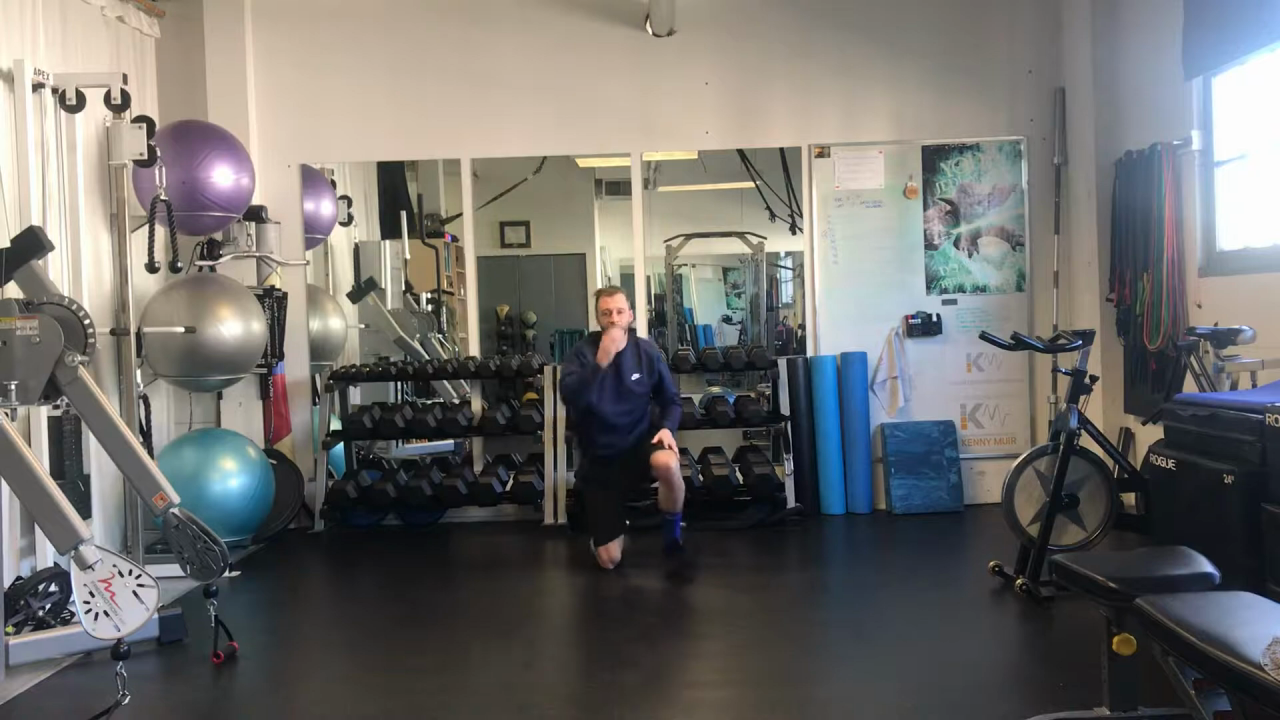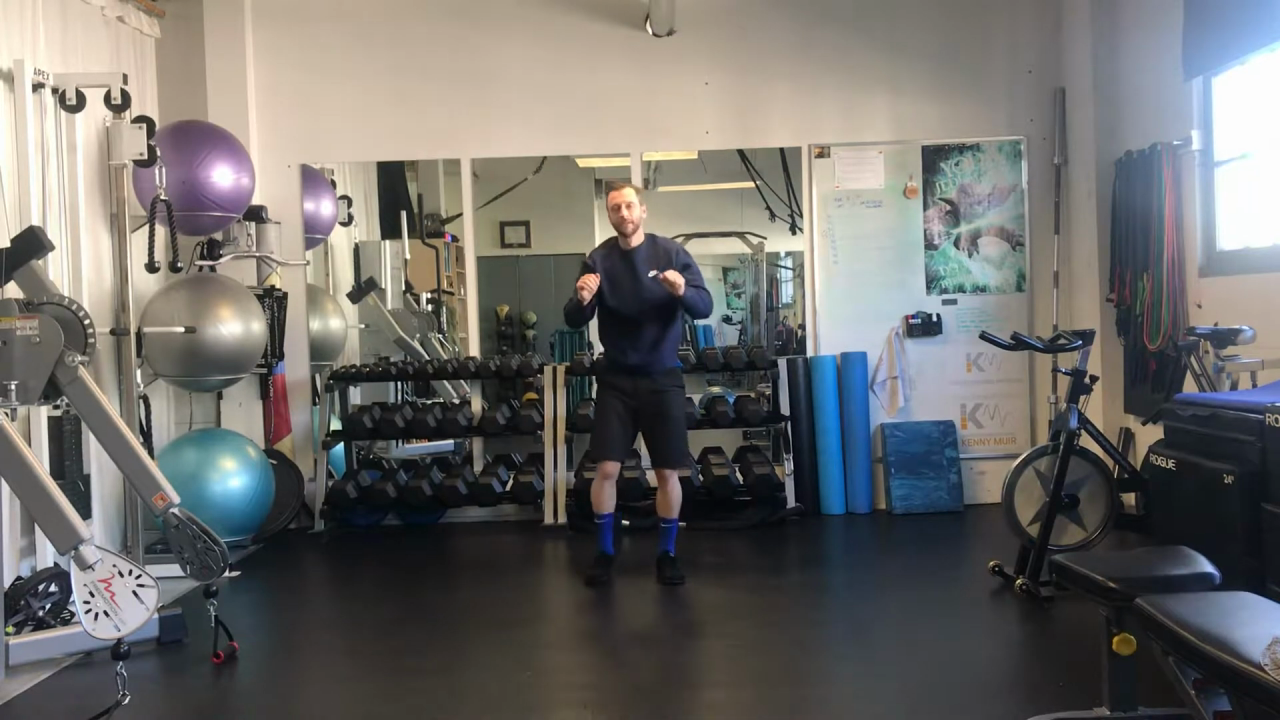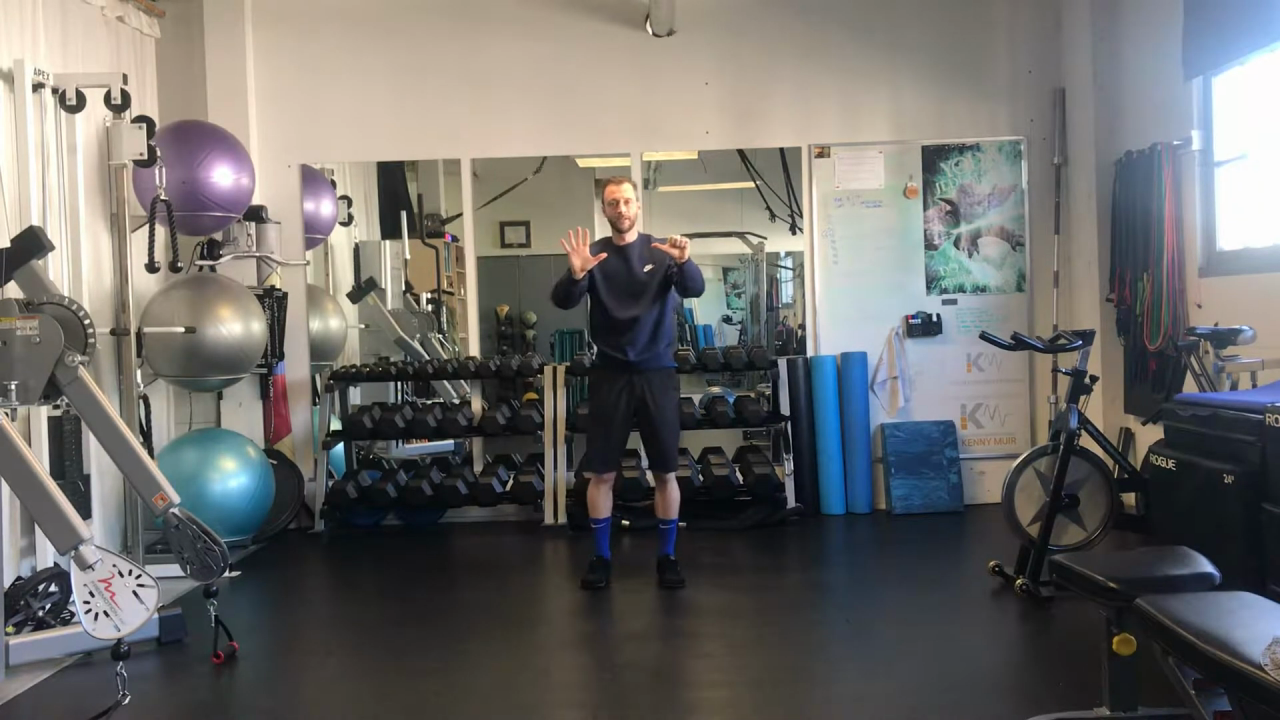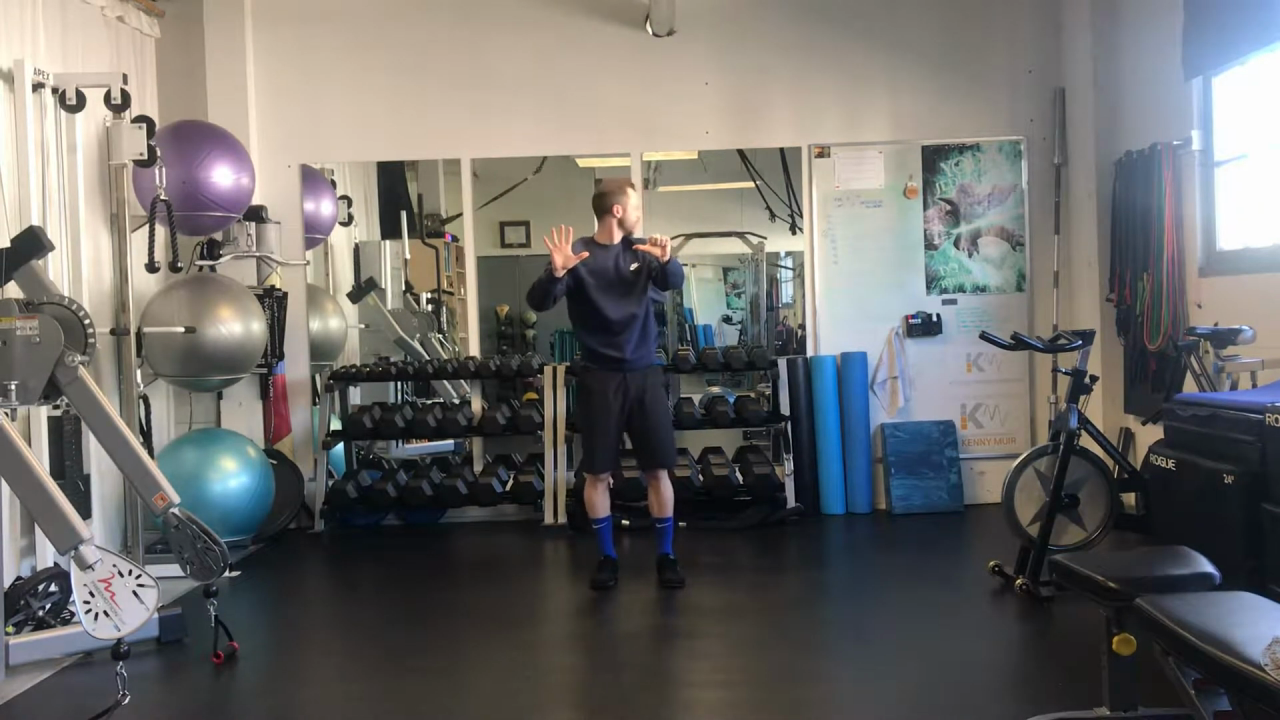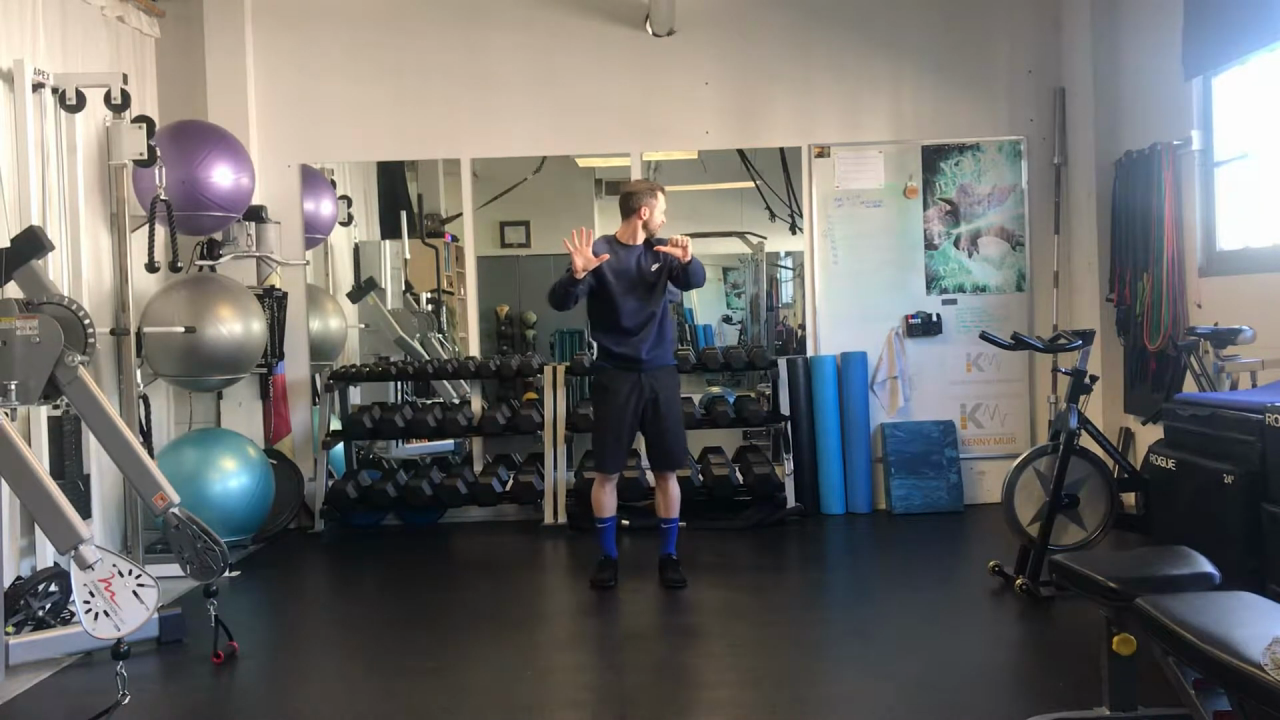
dt=1s
person 1, frame 1
left shoulder: (649, 352)
right shoulder: (583, 353)
left elbow: (671, 399)
right elbow: (570, 398)
left wrist: (667, 427)
right wrist: (599, 364)
left hip: (640, 441)
right hip: (601, 456)
left knee: (668, 464)
right knee: (609, 560)
left ankle: (673, 537)
right ankle: (607, 525)
person 1, frame 2
left shoulder: (671, 252)
right shoulder: (598, 260)
left elbow: (705, 307)
right elbow: (574, 321)
left wrist: (682, 290)
right wrist: (581, 300)
left hip: (663, 377)
right hip: (617, 379)
left knee: (668, 472)
right knee: (606, 468)
left ankle: (667, 555)
right ankle: (605, 552)
person 1, frame 3
left shoulder: (662, 250)
right shoulder: (594, 253)
left elbow: (694, 289)
right elbow: (562, 301)
left wrist: (684, 262)
right wrist: (575, 274)
left hip: (656, 373)
right hip: (610, 375)
left knee: (665, 472)
right knee: (601, 473)
left ankle: (667, 557)
right ankle: (601, 558)
person 1, frame 4
left shoulder: (639, 250)
right shoulder: (578, 254)
left elbow: (672, 283)
right elbow: (538, 302)
left wrist: (665, 259)
right wrist: (556, 272)
left hip: (645, 373)
right hip: (600, 377)
left knee: (657, 470)
right knee: (597, 472)
left ankle: (666, 556)
right ankle: (607, 557)
person 1, frame 5
left shoulder: (662, 251)
right shoulder: (599, 252)
left elbow: (695, 281)
right elbow: (559, 302)
left wrist: (687, 259)
right wrist: (576, 274)
left hip: (659, 374)
right hip: (614, 375)
left knee: (666, 471)
right knee: (606, 473)
left ankle: (669, 556)
right ankle: (607, 557)
